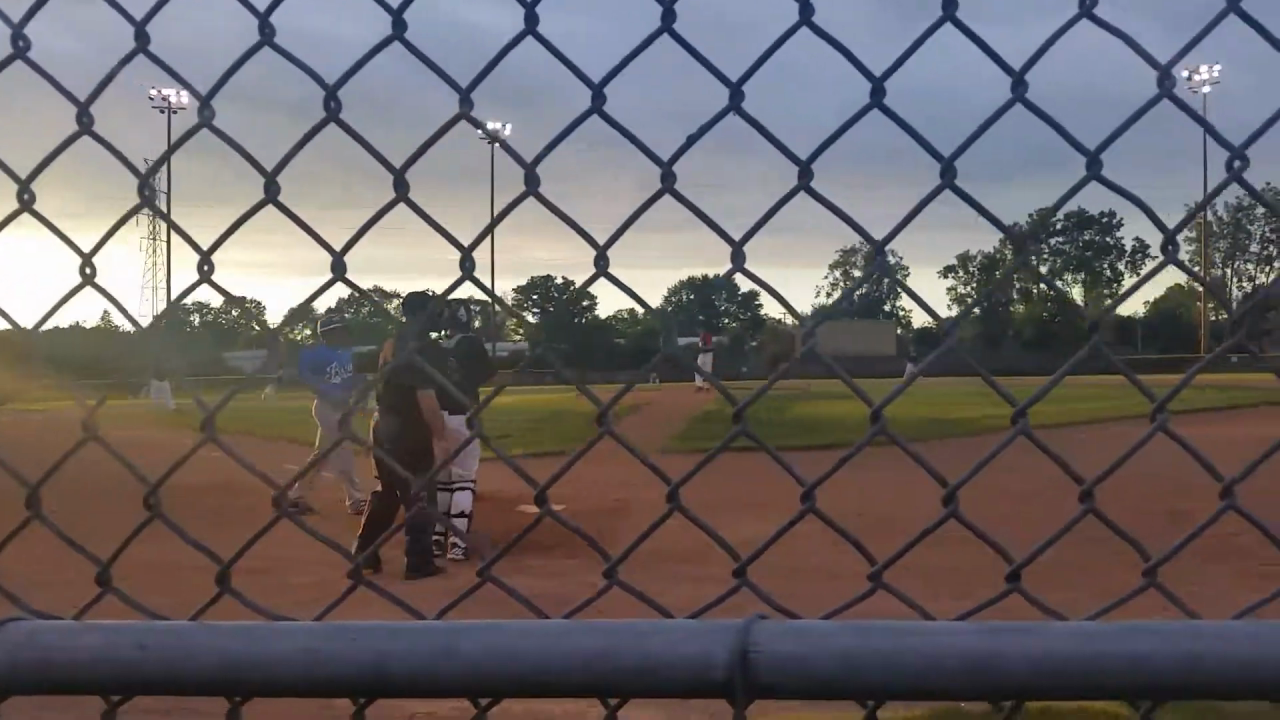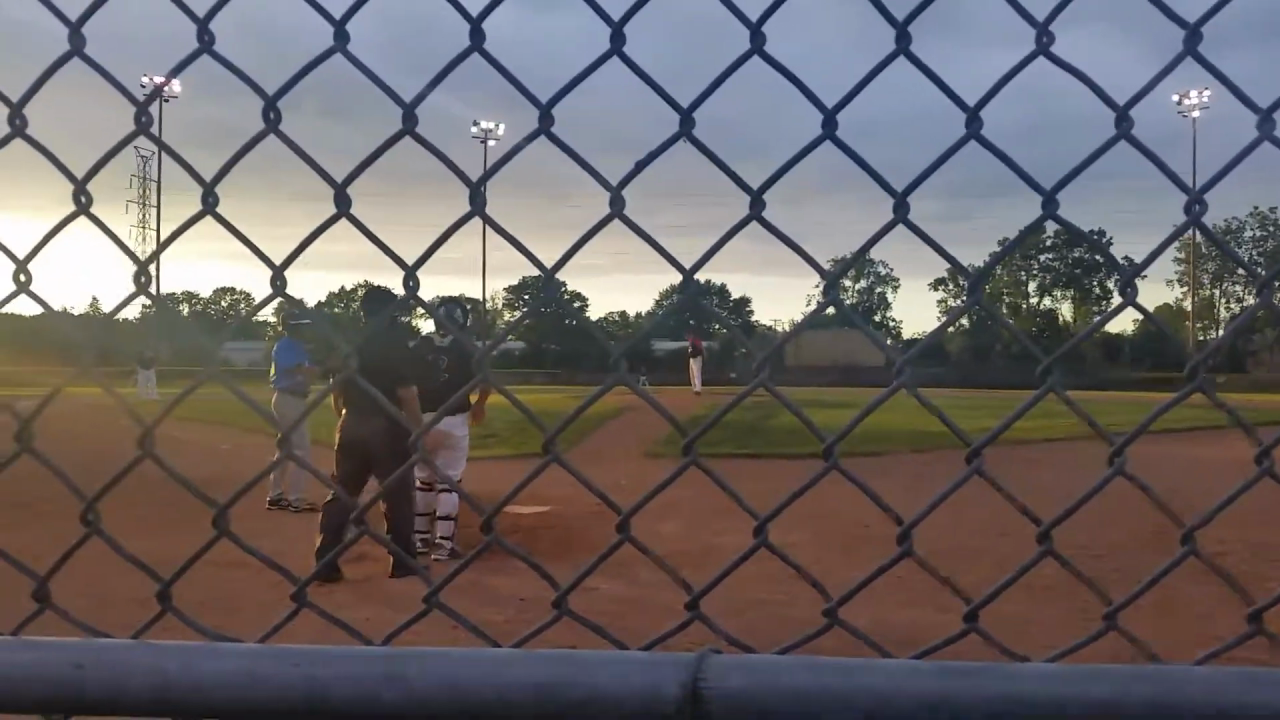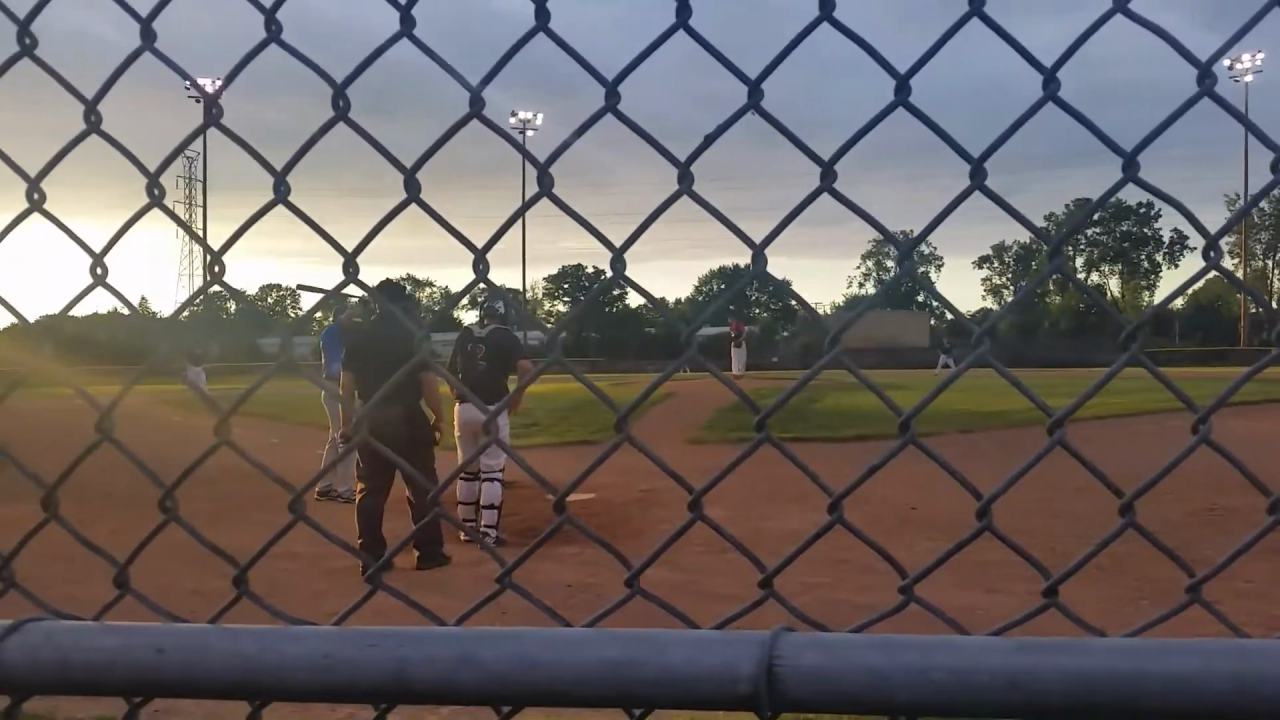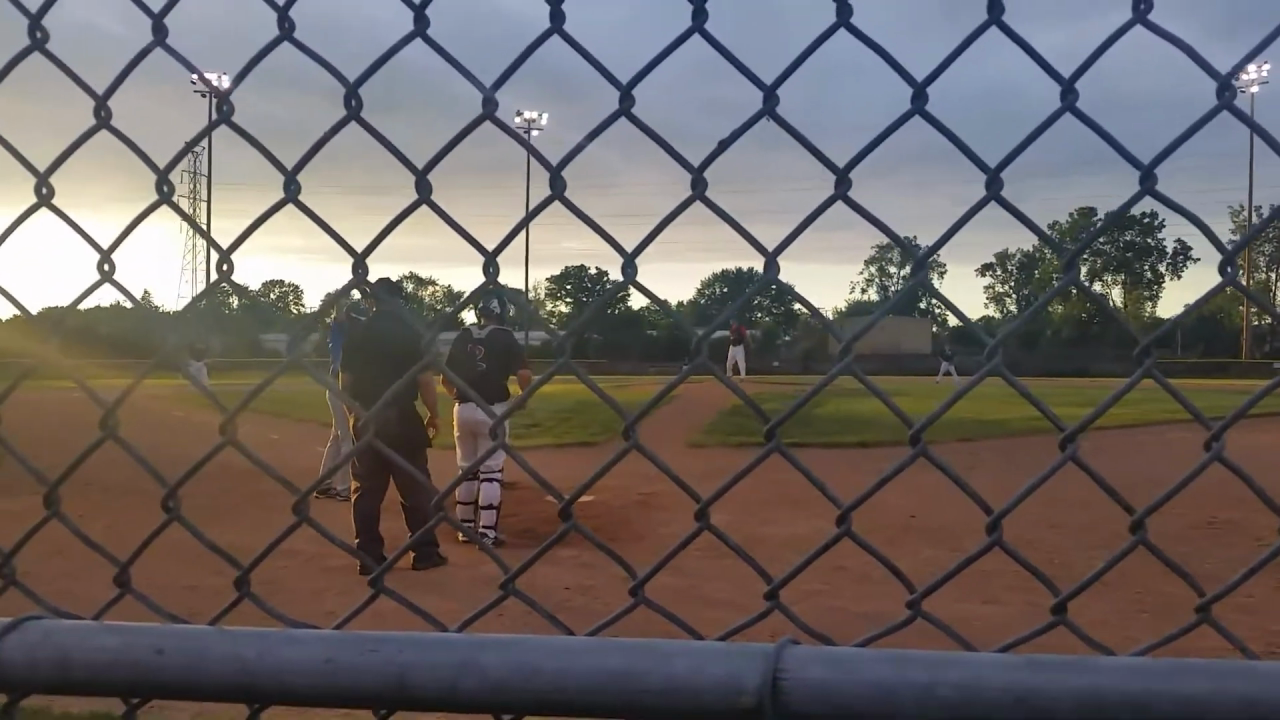
dt=0.5s
person 1, frame 1
left shoulder: (391, 344)
right shoulder: (425, 347)
right elbow: (425, 396)
left wrist: (437, 426)
right wrist: (441, 436)
left hip: (383, 422)
right hip: (408, 428)
left knee: (386, 491)
right knee: (419, 497)
left ankle: (365, 553)
right ankle: (418, 562)
person 1, frame 2
right shoulder: (395, 343)
left elbow: (337, 389)
right elbow: (406, 393)
right wrist: (419, 429)
left hip: (351, 425)
right hip: (386, 427)
left knee: (341, 496)
right knee: (398, 497)
left ankle: (325, 564)
right ankle: (403, 561)
person 1, frame 3
left shoulder: (359, 335)
right shoulder: (412, 332)
left elbow: (347, 384)
right elbow: (427, 381)
left wrist: (346, 422)
right wrist: (437, 417)
left hip: (370, 419)
right hip: (406, 417)
left knee: (370, 489)
right knee: (423, 487)
left ankle: (371, 556)
right ankle: (430, 551)
person 1, frame 4
left shoulder: (356, 334)
right shoulder: (410, 332)
left elbow: (345, 382)
right elbow: (425, 380)
left wrist: (356, 415)
right wrist: (433, 415)
left hip: (366, 419)
right hip: (401, 417)
left knee: (366, 489)
right knee: (416, 487)
left ankle: (369, 555)
right ankle: (425, 551)
person 2, frame 1
right shoulder: (473, 344)
right elbow: (490, 375)
right hip: (463, 419)
left knee: (440, 480)
right knee: (464, 480)
left ankle: (437, 539)
right ankle: (458, 544)
person 2, frame 2
left shoulder: (421, 345)
right shoulder: (464, 348)
right elbow: (484, 382)
right wrist: (479, 404)
left hip: (423, 420)
right hip: (454, 421)
left knee: (424, 480)
right knee: (449, 482)
left ankle: (421, 539)
right ankle: (443, 544)
person 2, frame 3
left shoulder: (464, 335)
right shoulder: (506, 337)
left elbow: (451, 374)
right elbow: (526, 368)
right wrist: (518, 396)
left hip: (463, 409)
right hip: (492, 410)
left knee: (468, 469)
right knee: (492, 471)
left ankle: (468, 527)
right ankle: (488, 532)
person 2, frame 4
left shoulder: (463, 337)
right shoulder: (505, 338)
left elbow: (446, 380)
right elbow: (525, 375)
right wrist: (523, 396)
left hip: (463, 409)
right hip: (492, 410)
left knee: (467, 469)
right knee: (491, 471)
left ankle: (466, 527)
right ankle: (487, 532)
person 3, frame 1
left shoulder: (345, 352)
right shoulder: (316, 353)
left elbow: (352, 381)
right elbow: (296, 372)
left hip: (341, 407)
right hip: (327, 407)
left knee: (322, 454)
right knee: (342, 455)
left ankle: (295, 497)
right ankle: (355, 500)
person 3, frame 2
left shoulder: (296, 346)
right shoulder: (284, 347)
left elbow: (306, 371)
right elbow: (304, 372)
left hip: (294, 400)
right hip: (288, 401)
left knee: (286, 448)
right knee: (300, 448)
left ankle: (276, 496)
right ankle: (297, 499)
person 3, frame 3
left shoulder: (342, 336)
right shoulder: (331, 332)
right elbow: (346, 319)
right hip: (336, 392)
left knee: (336, 440)
left ankle: (325, 487)
right ankle: (345, 490)
person 3, frame 4
left shoulder: (349, 334)
right shoulder: (338, 330)
right elbow: (341, 310)
right wrist: (344, 301)
left knee: (337, 438)
right knee: (349, 439)
left ankle: (325, 485)
right ankle: (344, 488)
